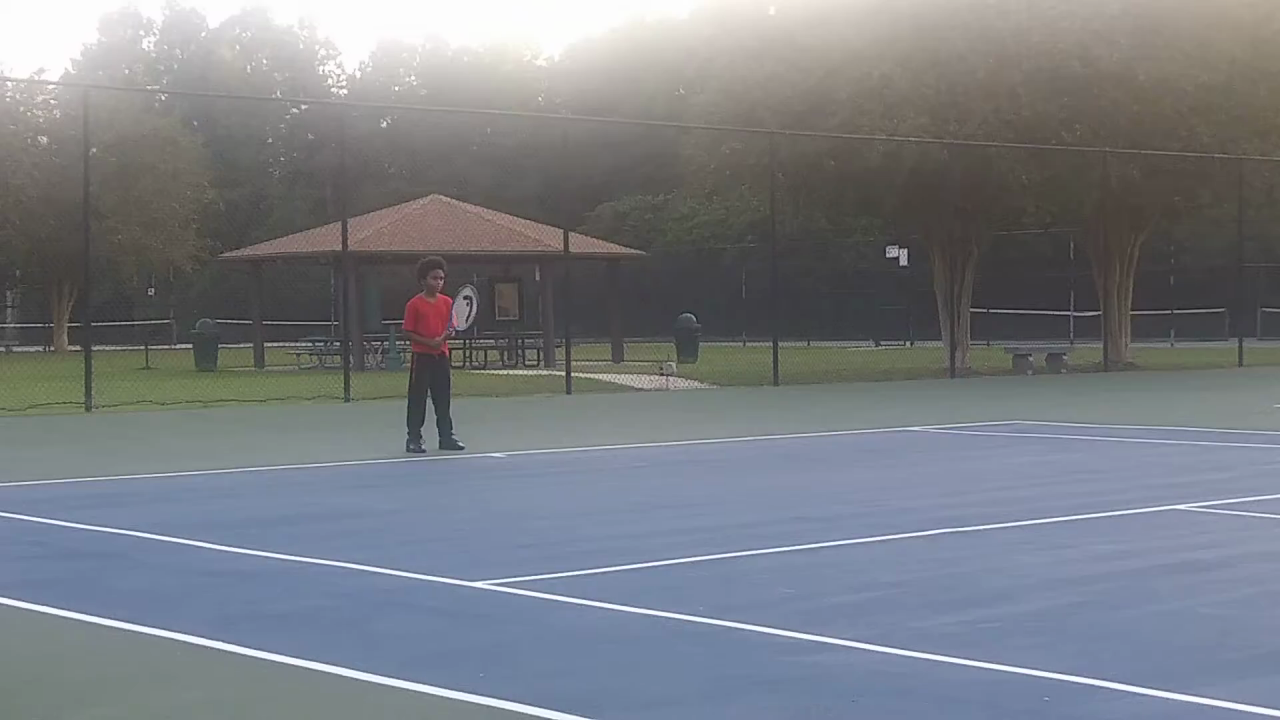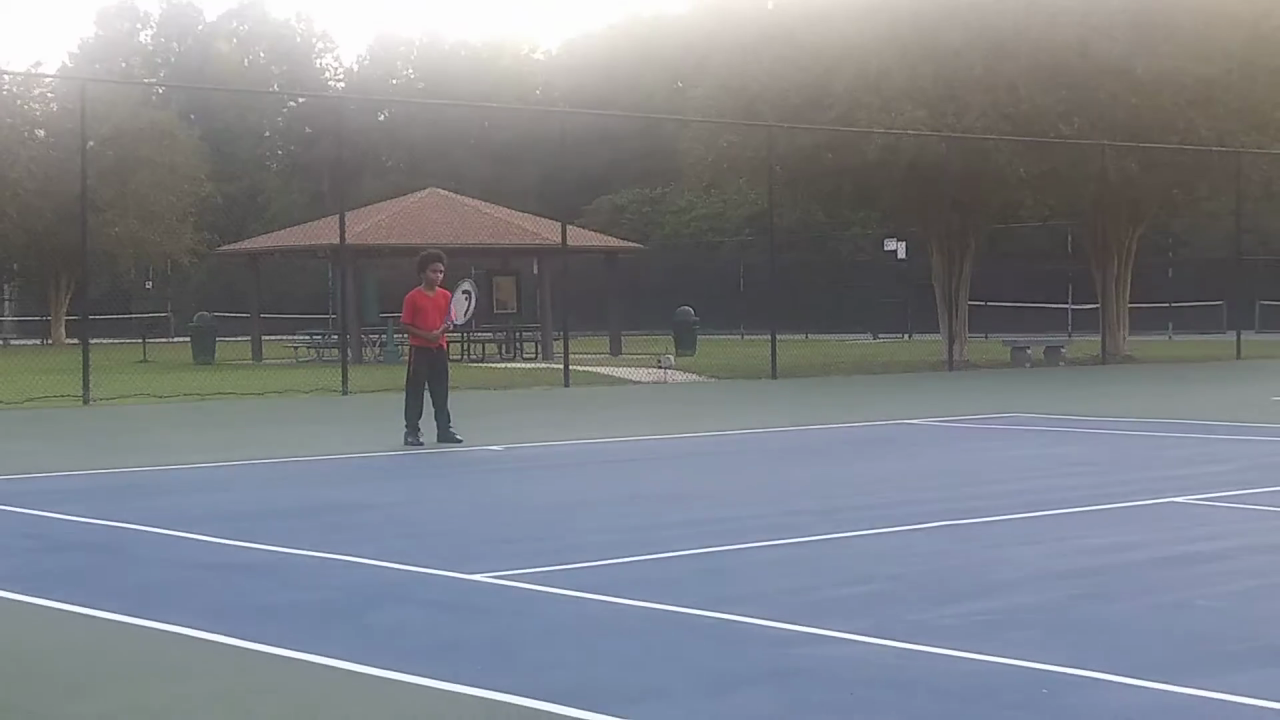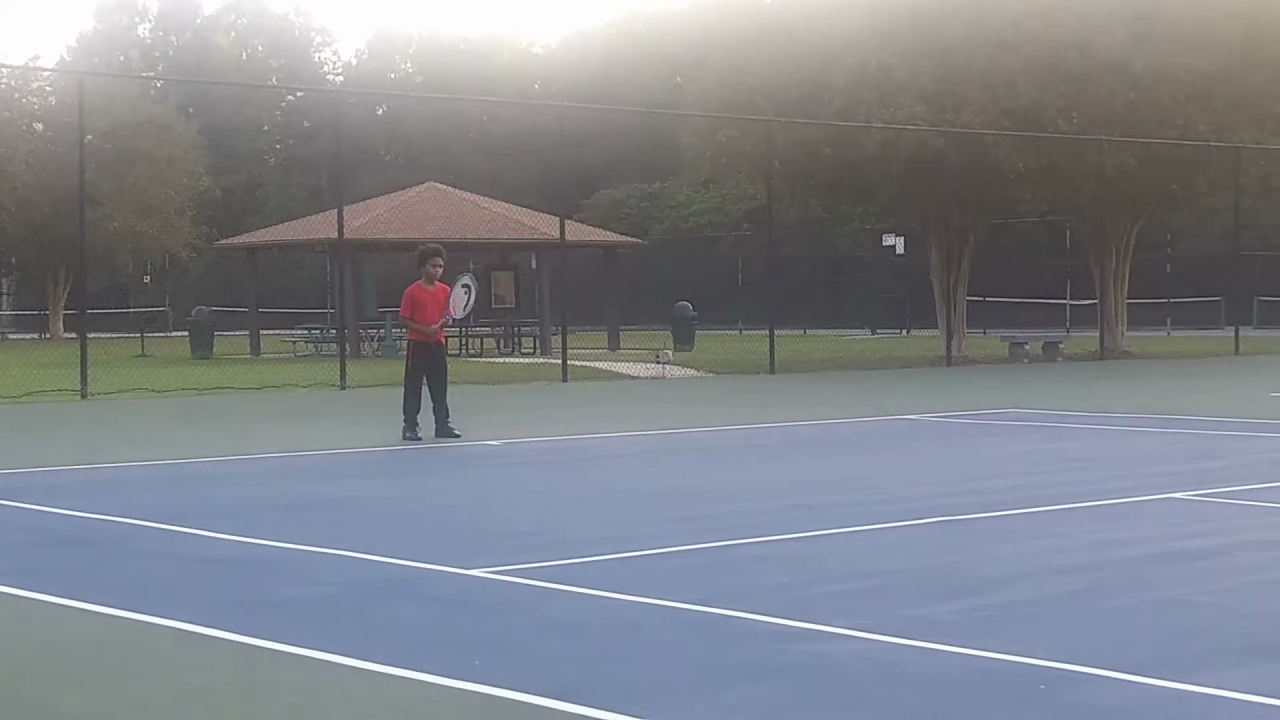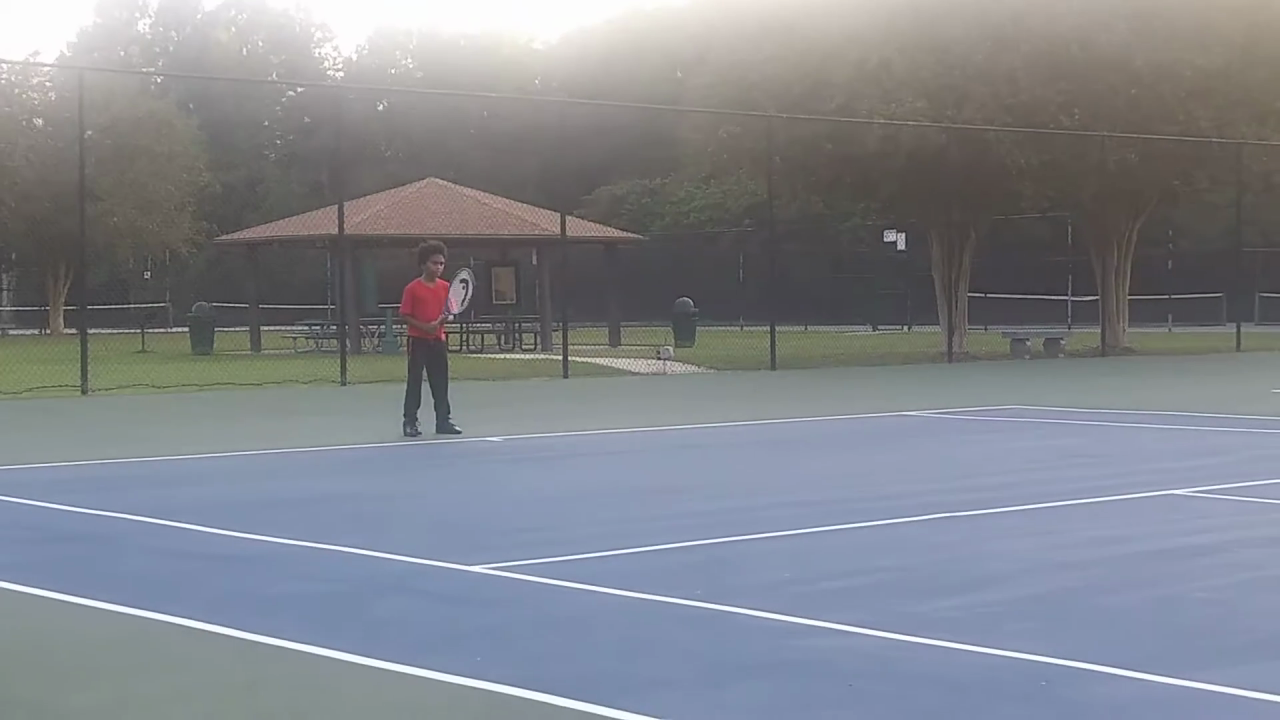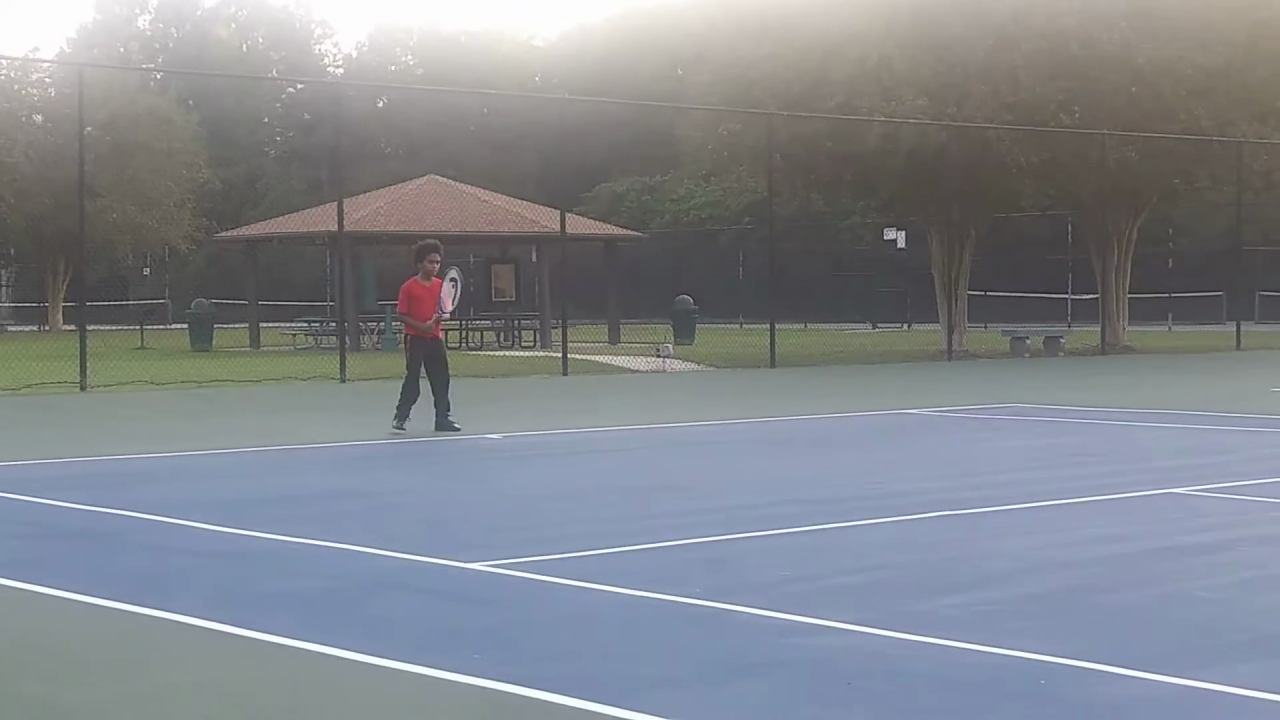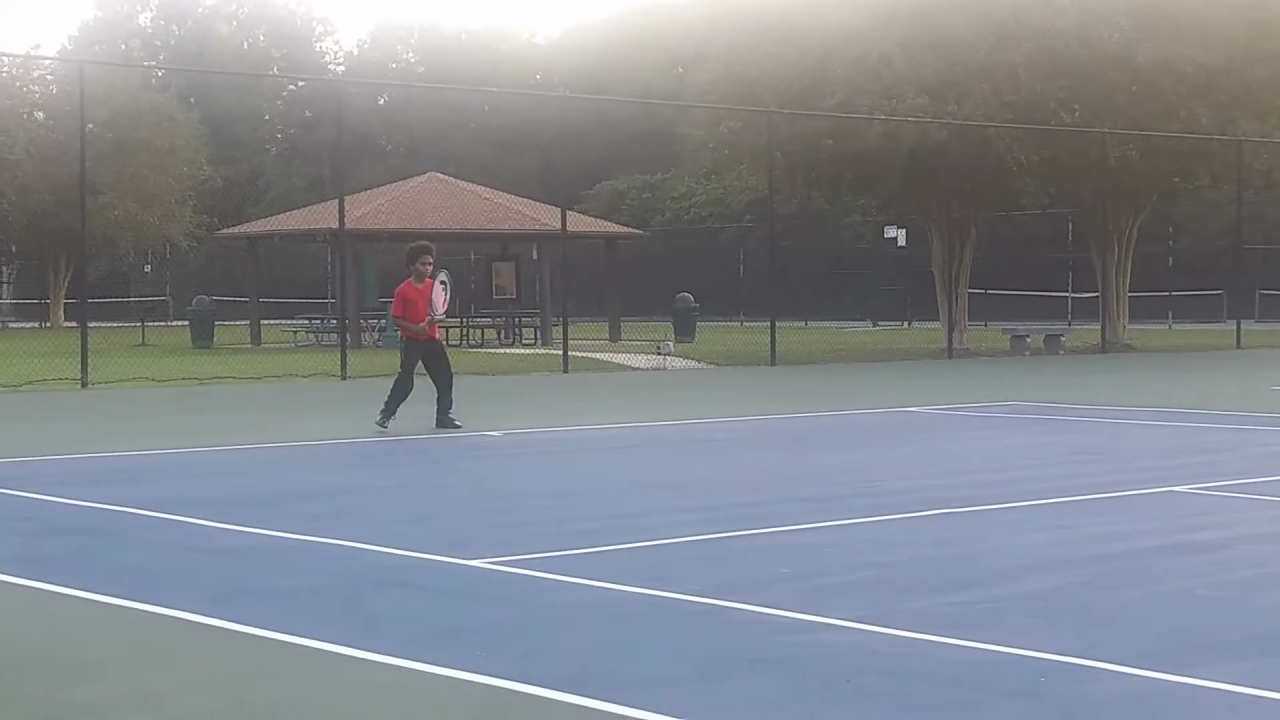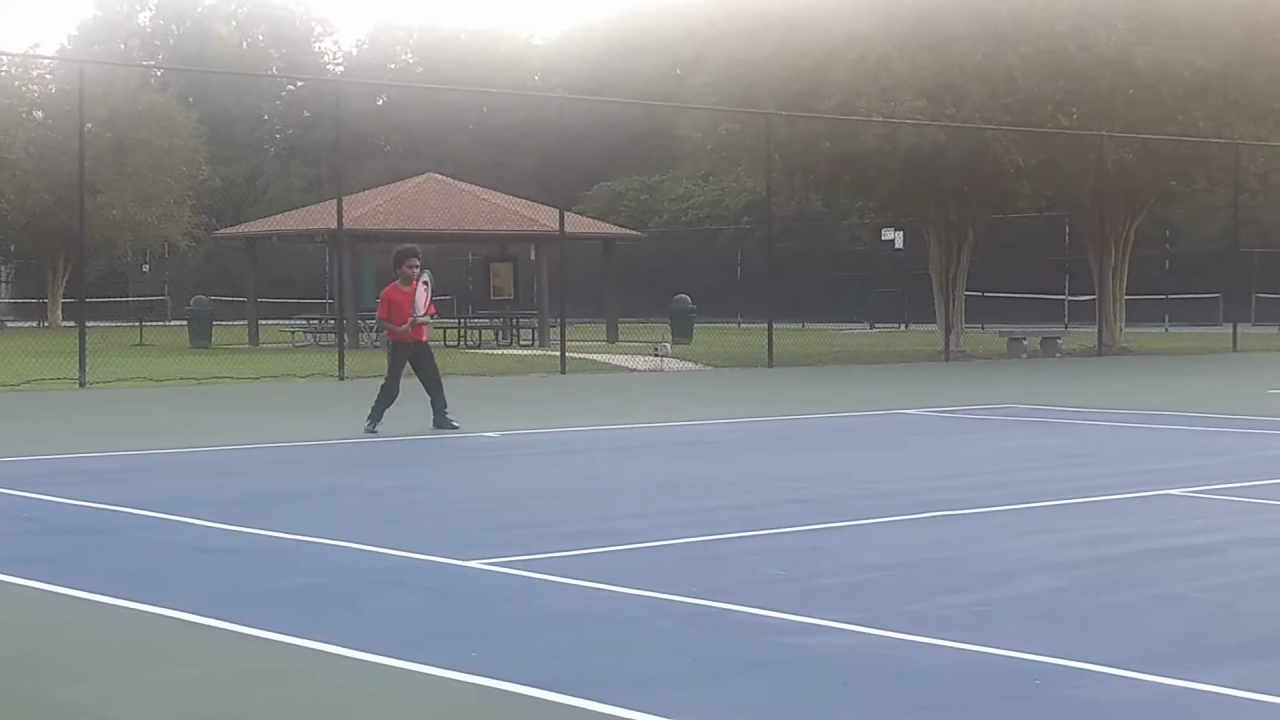
dt=0.1s
person 1, frame 1
left shoulder: (447, 303)
right shoulder: (414, 304)
left elbow: (451, 329)
right elbow: (408, 333)
left wrist: (448, 334)
right wrist: (429, 342)
left hip: (442, 356)
right hip: (422, 356)
left knee: (443, 398)
right knee: (418, 398)
left ankle: (446, 437)
right ankle: (414, 438)
person 1, frame 2
left shoulder: (446, 296)
right shoulder: (412, 297)
left elbow: (449, 323)
right elbow: (406, 325)
left wrist: (446, 327)
right wrist: (427, 335)
left hip: (439, 349)
right hip: (420, 349)
left knee: (440, 391)
right knee: (415, 391)
left ankle: (444, 429)
right ankle: (412, 431)
person 1, frame 3
left shoulder: (445, 290)
right shoulder: (412, 292)
left elbow: (448, 317)
right elbow: (405, 320)
left wrist: (445, 322)
right wrist: (425, 330)
left hip: (438, 344)
right hip: (418, 344)
left knee: (440, 386)
right knee: (414, 386)
left ankle: (442, 425)
right ankle: (410, 426)
person 1, frame 4
left shoulder: (446, 287)
right shoulder: (412, 288)
right elbow: (405, 316)
left wrist: (445, 319)
right wrist: (424, 326)
left hip: (438, 340)
right hip: (418, 340)
left knee: (441, 383)
right knee: (415, 381)
left ankle: (443, 421)
right ankle: (410, 422)
person 1, frame 5
left shoulder: (442, 286)
right shoulder: (409, 287)
right elbow: (402, 315)
left wrist: (440, 319)
right wrist: (422, 326)
left hip: (435, 339)
right hip: (416, 338)
left knee: (442, 380)
right knee: (413, 378)
left ankle: (443, 419)
right ankle: (401, 416)
person 1, frame 6
left shoulder: (435, 287)
right shoulder: (403, 290)
right elbow: (396, 319)
left wrist: (435, 320)
right wrist: (415, 328)
left hip: (432, 340)
right hip: (411, 340)
left knee: (445, 377)
right knee: (405, 379)
left ankle: (444, 415)
right ankle: (387, 413)
person 1, frame 7
right shoulder: (389, 293)
left elbow: (428, 318)
right elbow: (381, 320)
left wrist: (420, 321)
right wrist: (398, 330)
left hip: (420, 342)
right hip: (398, 343)
left knee: (434, 380)
right knee: (393, 381)
left ankle: (441, 417)
right ankle: (374, 418)
